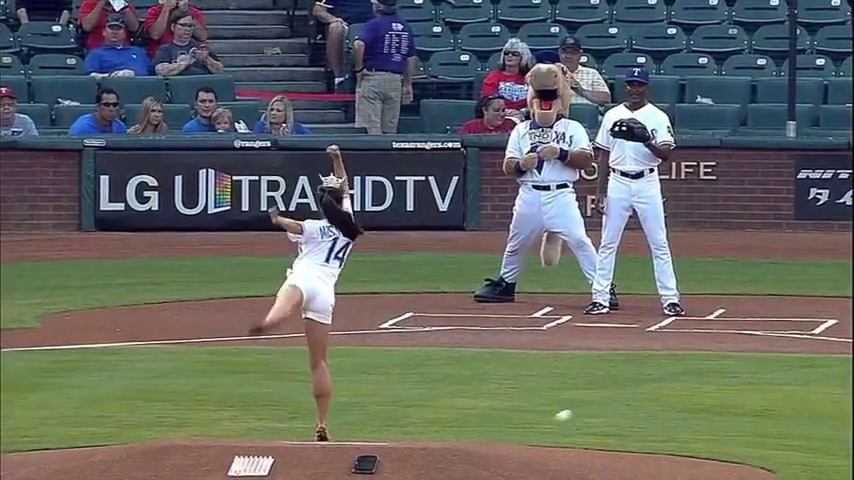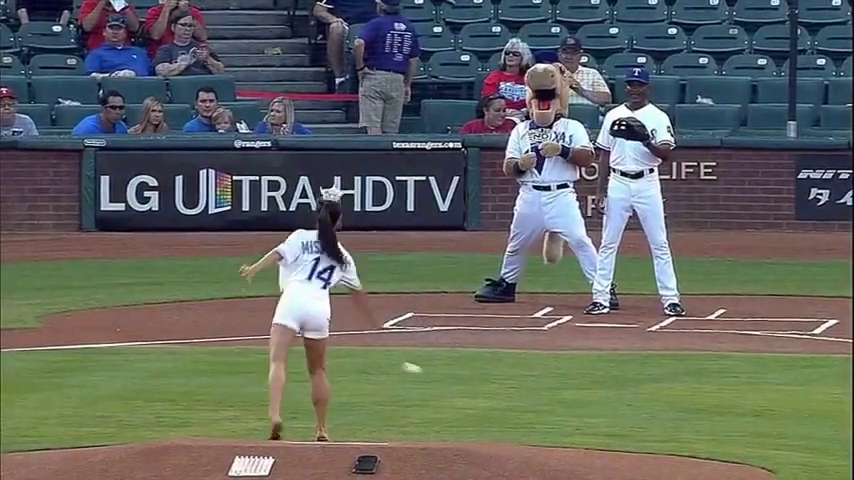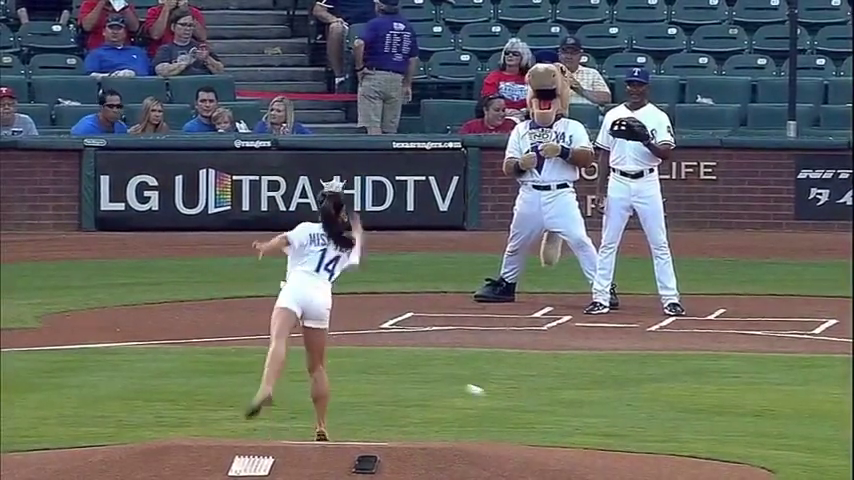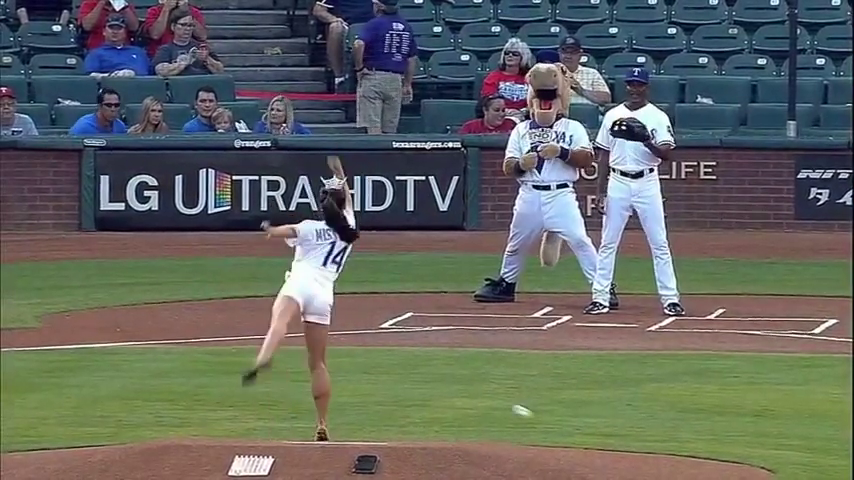
dt=0.5s
person 1, frame 1
left shoulder: (312, 227)
right shoulder: (348, 227)
left elbow: (295, 227)
right elbow: (343, 188)
left wrist: (279, 219)
right wrist: (338, 159)
left hip: (301, 283)
right hip: (324, 296)
right knee: (318, 362)
left ankle: (269, 321)
right ankle: (322, 425)
person 1, frame 2
left shoulder: (301, 237)
right shoulder: (342, 255)
left elbow: (277, 254)
right elbow: (358, 294)
left wrist: (253, 269)
right wrist: (372, 319)
left hip: (293, 303)
right hip: (319, 310)
left knee: (277, 362)
right knee: (317, 372)
left ankle: (275, 417)
right ankle: (321, 430)
person 1, frame 3
left shoulder: (306, 230)
right shoulder: (348, 242)
left elbow: (285, 241)
right elbow: (357, 247)
left wrist: (265, 246)
right wrist: (358, 229)
left hip: (296, 292)
right hip: (321, 301)
left knee: (278, 343)
right knee: (317, 367)
left ankle: (265, 392)
right ankle: (321, 429)
person 1, frame 4
left shoulder: (311, 227)
right shoulder: (347, 229)
left elbow: (289, 230)
right elbow: (347, 199)
left wrist: (271, 230)
right wrist: (339, 172)
left hip: (300, 284)
right hip: (323, 296)
right knee: (317, 364)
left ankle: (262, 360)
right ankle: (322, 425)
person 2, frame 1
left shoulder: (658, 117)
right shoulder: (612, 115)
left elbow: (667, 154)
right elbow: (604, 155)
left wrist: (649, 144)
right wrist: (600, 190)
left hip: (647, 184)
right hip: (618, 184)
left knee: (659, 244)
right knee: (608, 243)
left ankle: (670, 299)
right ankle: (600, 299)
person 2, frame 2
left shoulder: (659, 117)
right shoulder: (613, 116)
left elbow: (667, 154)
right elbow: (605, 155)
left wrist: (647, 142)
right wrist: (600, 190)
left hip: (647, 184)
right hip: (618, 184)
left knee: (659, 244)
right knee: (608, 243)
left ankle: (670, 299)
right ankle: (600, 298)
person 2, frame 3
left shoulder: (658, 116)
right shoulder: (612, 115)
left elbow: (666, 154)
right elbow: (604, 154)
left wrist: (648, 142)
right wrist: (600, 189)
left hip: (647, 184)
right hip: (618, 184)
left knee: (659, 243)
right knee: (608, 243)
left ankle: (670, 299)
right ankle: (600, 298)
person 2, frame 4
left shoulder: (658, 117)
right shoulder: (612, 115)
left elbow: (667, 154)
right elbow: (604, 154)
left wrist: (649, 142)
right wrist: (600, 189)
left hip: (647, 184)
right hip: (618, 184)
left knee: (659, 243)
right knee: (608, 243)
left ankle: (670, 298)
right ankle: (600, 298)
person 3, frame 1
left shoulder: (572, 127)
right shoulder: (521, 130)
left elbow: (587, 159)
right elbow: (508, 166)
left wrist: (561, 153)
right wrist: (521, 165)
left hip: (560, 196)
right hip: (529, 196)
left knee: (579, 240)
right knee: (516, 244)
left ankle: (603, 289)
right ankle: (504, 285)
person 3, frame 2
left shoulder: (572, 126)
right shoulder: (521, 129)
left elbow: (587, 157)
right elbow: (508, 167)
left wrist: (562, 150)
right wrist: (520, 164)
left hip: (561, 196)
right hip: (529, 196)
left knee: (579, 240)
right knee: (517, 243)
right ankle: (505, 285)
person 3, frame 3
left shoulder: (572, 127)
right shoulder: (521, 129)
left elbow: (587, 158)
right elbow: (508, 167)
left wrist: (562, 151)
right wrist: (520, 164)
left hip: (560, 195)
right hip: (529, 195)
left knee: (579, 240)
right knee: (517, 243)
left ankle: (604, 289)
right ankle: (505, 285)
person 3, frame 4
left shoulder: (572, 127)
right shoulder: (521, 129)
left elbow: (587, 158)
right elbow: (508, 166)
left wrist: (561, 152)
right wrist: (521, 164)
left hip: (560, 195)
right hip: (529, 196)
left knee: (579, 240)
right knee: (516, 244)
left ankle: (604, 290)
right ankle: (504, 285)
person 4, frame 1
left shoulder: (375, 23)
right shoulder: (405, 26)
left elbow: (358, 45)
right elbow: (411, 58)
left wrist: (358, 68)
right wrist: (407, 84)
left hip: (373, 78)
right hip: (395, 80)
left knee: (373, 127)
right knee: (389, 130)
person 4, frame 2
left shoulder: (377, 23)
right shoulder: (409, 27)
left elbow: (359, 43)
right elbow: (414, 59)
left wrist: (360, 67)
right wrist: (407, 84)
left hip: (374, 77)
right hip: (397, 80)
left knee: (373, 126)
right knee: (391, 130)
person 4, frame 3
left shoulder: (376, 23)
right shoulder: (407, 26)
left elbow: (359, 44)
right elbow: (413, 59)
left wrist: (359, 67)
right wrist: (407, 84)
left hip: (374, 77)
right hip: (396, 80)
left knee: (373, 126)
right knee: (390, 129)
person 4, frame 4
left shoulder: (375, 24)
right shoulder: (406, 26)
left elbow: (359, 45)
right elbow: (412, 58)
left wrist: (359, 67)
right wrist: (407, 84)
left hip: (373, 78)
right hip: (395, 80)
left knee: (373, 126)
right knee: (390, 130)
